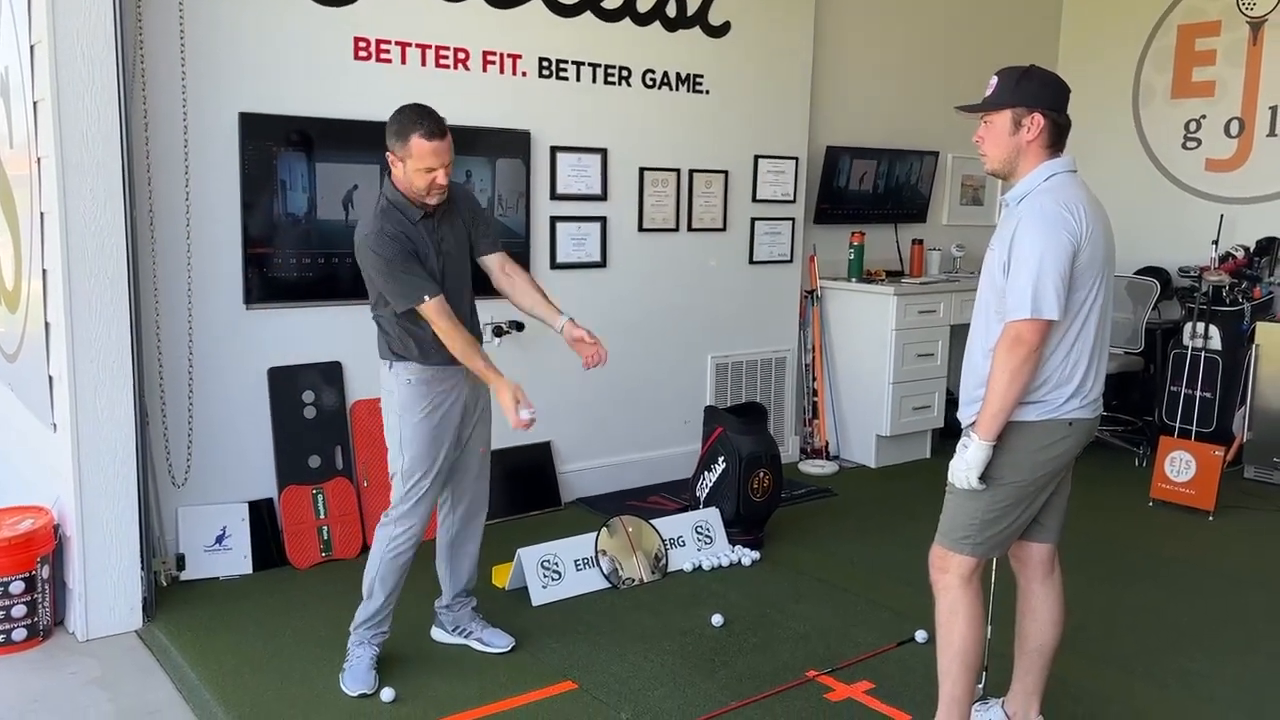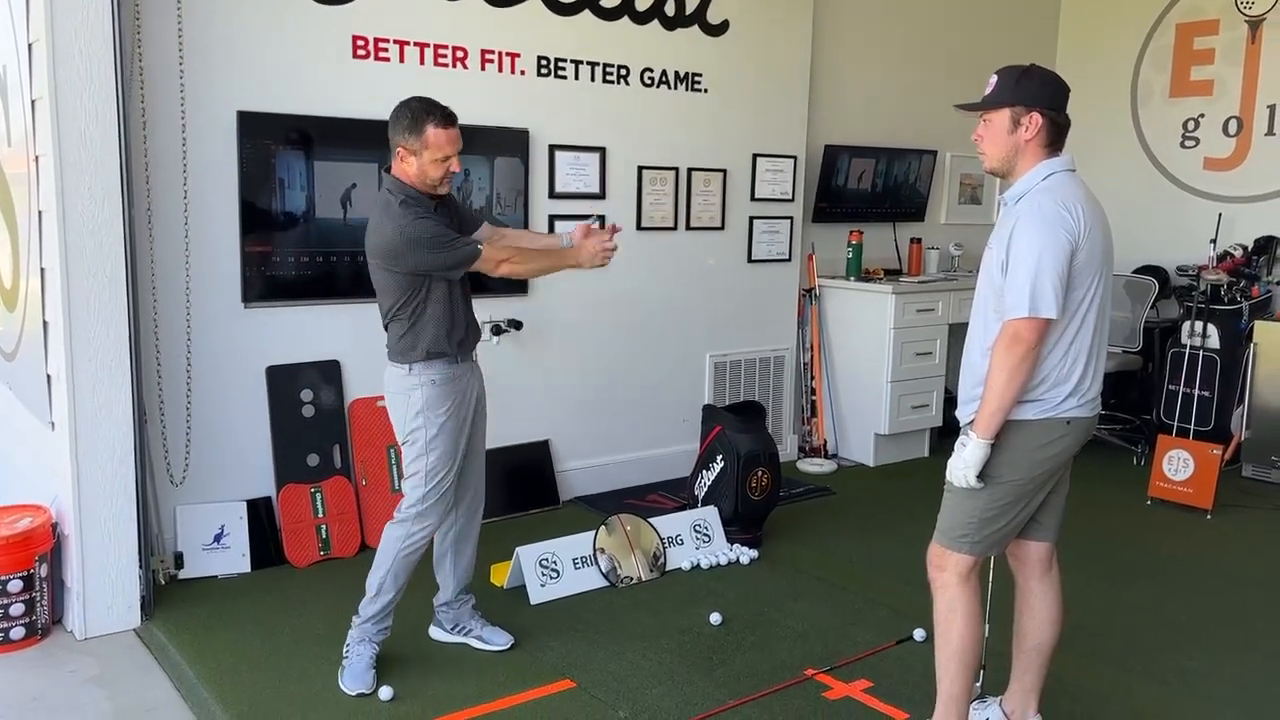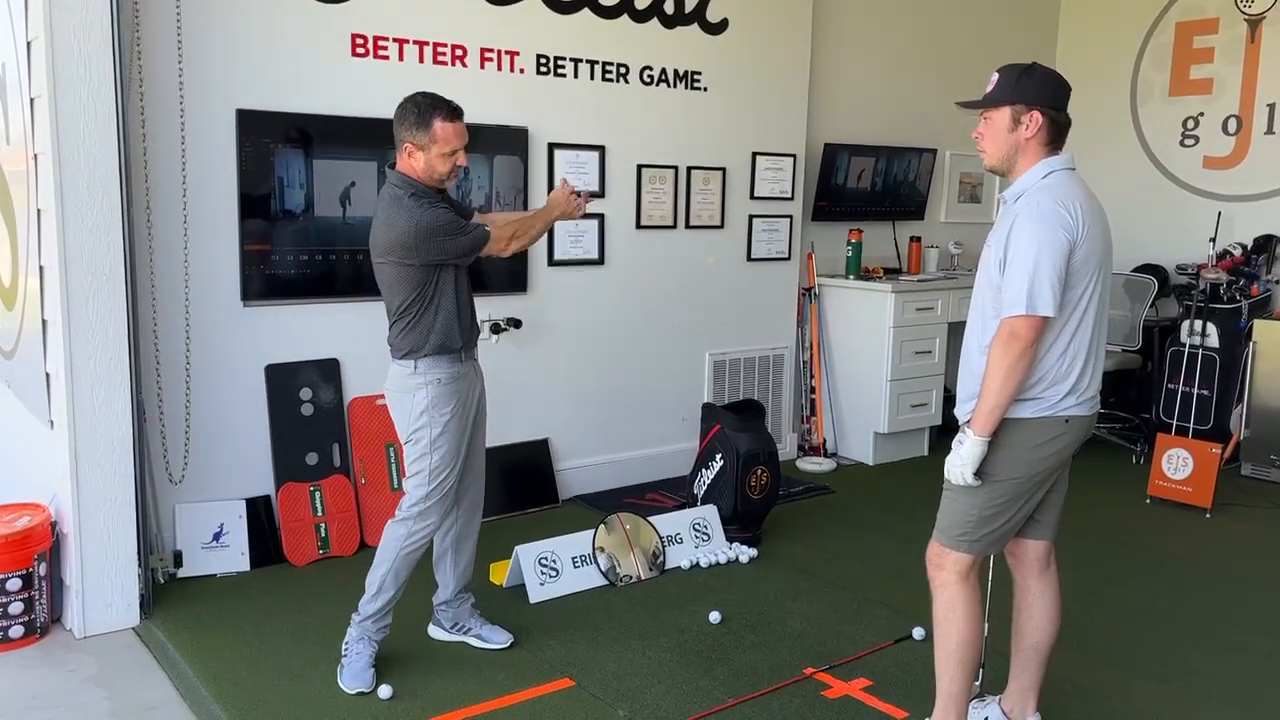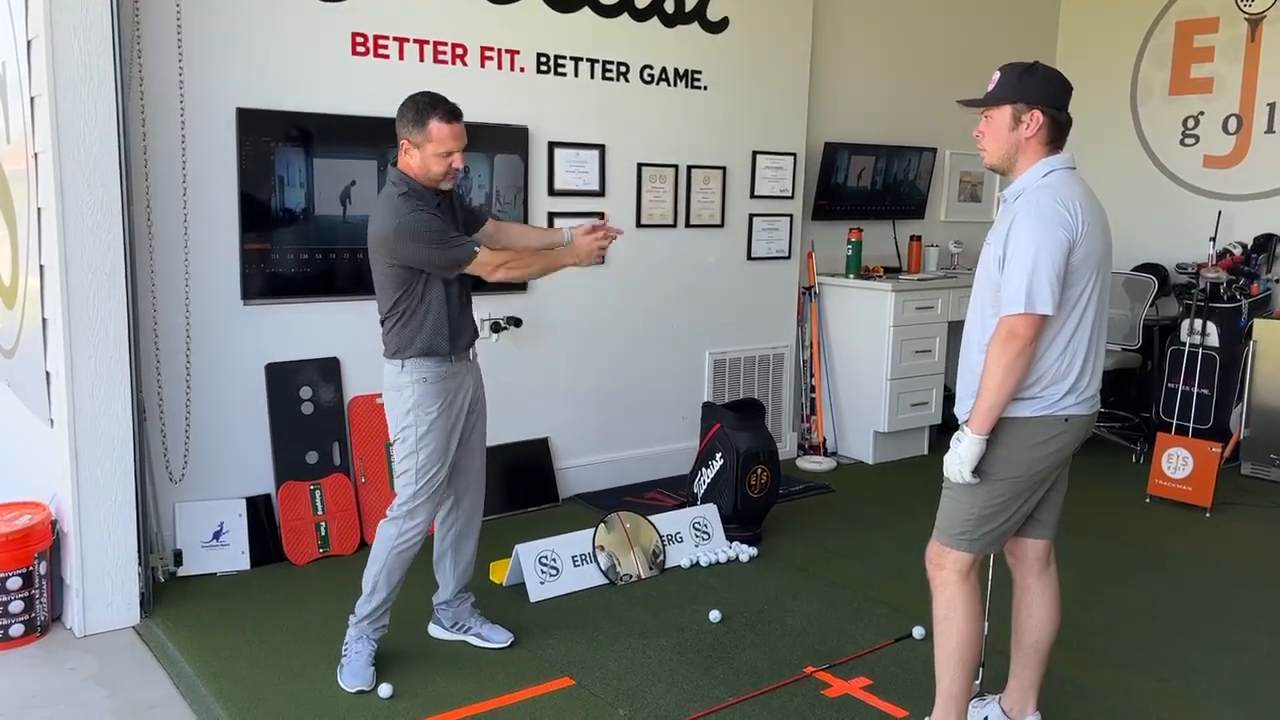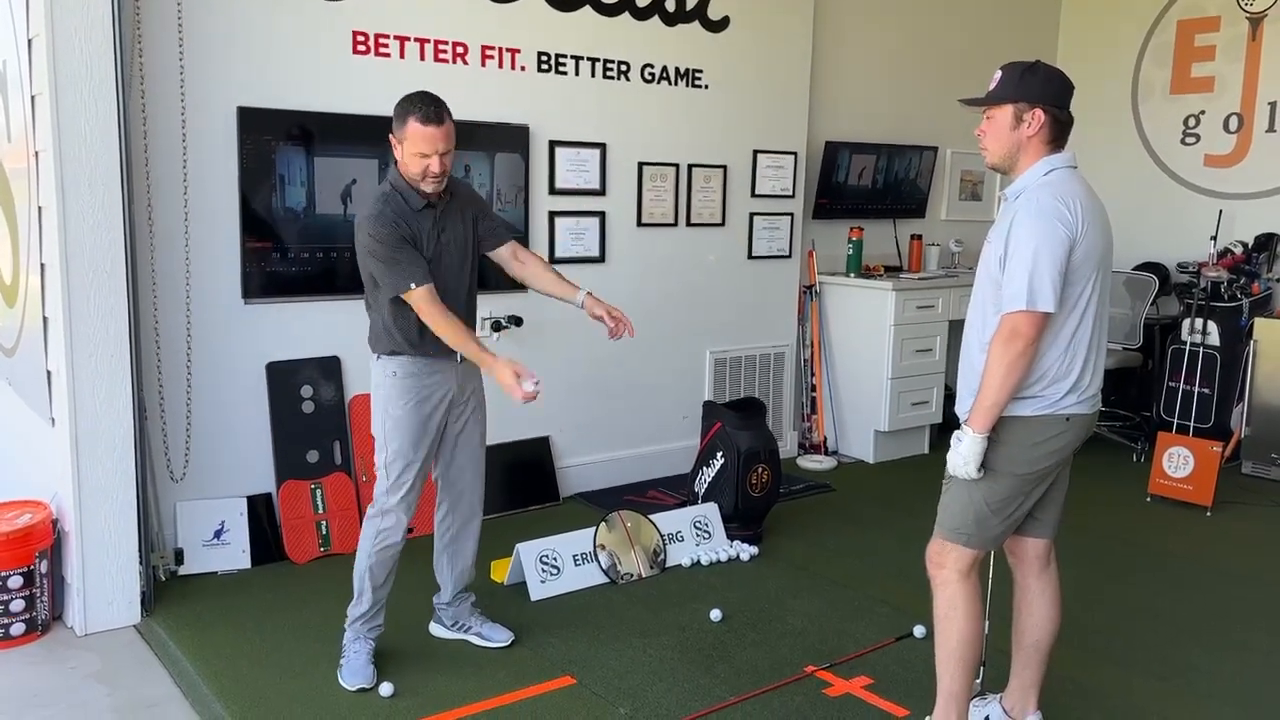
dt=0.2s
person 1, frame 1
left shoulder: (1043, 209)
right shoulder: (1065, 199)
left elbow: (1025, 335)
left wrist: (981, 436)
left hip: (1024, 425)
right hip: (1054, 418)
left knee: (952, 565)
right knee: (1035, 560)
person 1, frame 2
left shoulder: (1041, 207)
right shoulder: (1062, 198)
left elbow: (1023, 334)
left wrist: (979, 435)
left hip: (1022, 423)
right hip: (1052, 417)
left knee: (951, 563)
right knee: (1033, 558)
person 1, frame 3
left shoulder: (1040, 205)
right shoulder: (1063, 196)
left elbow: (1020, 332)
left wrist: (976, 432)
left hip: (1021, 421)
right hip: (1051, 415)
left knee: (950, 563)
right knee: (1031, 557)
person 1, frame 4
left shoulder: (1040, 204)
right shoulder: (1065, 195)
left elbow: (1019, 330)
left wrist: (974, 430)
left hip: (1021, 420)
right hip: (1051, 414)
left knee: (950, 562)
right knee: (1030, 556)
person 1, frame 5
left shoulder: (1041, 203)
right shoulder: (1065, 194)
left elbow: (1021, 329)
left wrist: (974, 428)
left hip: (1022, 419)
right hip: (1052, 413)
left knee: (950, 560)
right knee: (1031, 555)
person 2, frame 1
left shoulder: (460, 203)
right shoulder: (379, 232)
left elbow: (503, 271)
right elbow: (438, 317)
left wrist: (563, 325)
right wrist: (499, 384)
left hip: (475, 372)
right hip: (416, 377)
left knee: (467, 503)
right knee: (409, 511)
left ankle: (456, 614)
right ankle: (366, 640)
person 2, frame 2
left shoulder: (438, 198)
right shoulder: (400, 226)
left elbow: (492, 236)
right elbow: (496, 262)
left wrist: (566, 240)
right wrist: (574, 255)
left hip: (462, 368)
right hip: (425, 381)
left knee: (465, 500)
right knee: (423, 508)
left ankle: (453, 611)
right ankle: (364, 637)
person 2, frame 3
left shoulder: (428, 195)
right shoulder: (410, 220)
left elbow: (486, 224)
right elbow: (502, 242)
left wrist: (547, 211)
right wrist: (553, 210)
left hip: (458, 368)
right hip: (428, 378)
left knee: (464, 498)
right knee: (424, 506)
left ankle: (452, 610)
right ankle: (362, 635)
person 2, frame 4
left shoulder: (440, 195)
right shoulder: (403, 217)
left elbow: (498, 232)
right elbow: (496, 266)
left wrist: (572, 237)
right wrist: (572, 255)
left hip: (460, 368)
right hip: (421, 378)
left knee: (464, 498)
right knee: (414, 507)
left ankle: (453, 610)
right ankle: (363, 635)
person 2, frame 5
left shoulder: (461, 197)
right shoulder: (381, 219)
left elbow: (515, 257)
right elbow: (429, 307)
left wrist: (585, 299)
right wrist: (496, 365)
left hip: (462, 370)
right hip: (407, 375)
left knee: (465, 498)
right knee: (392, 509)
left ankle: (453, 609)
right ankle: (360, 634)
